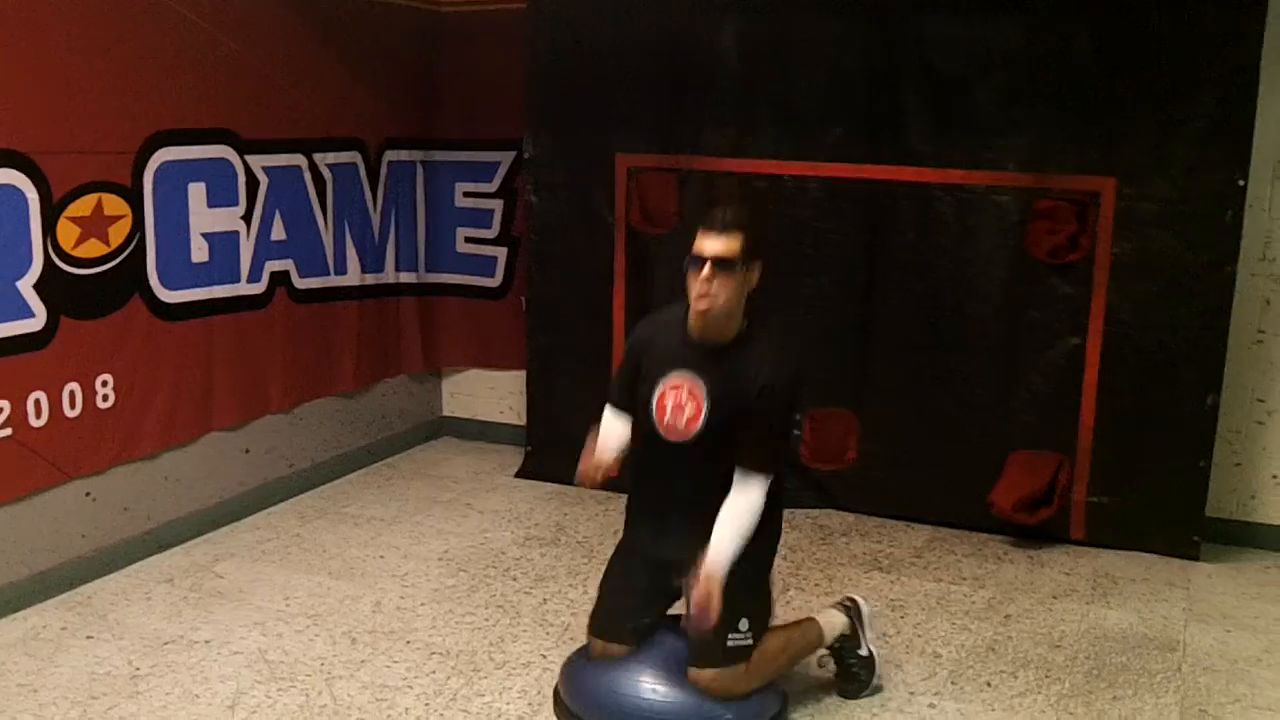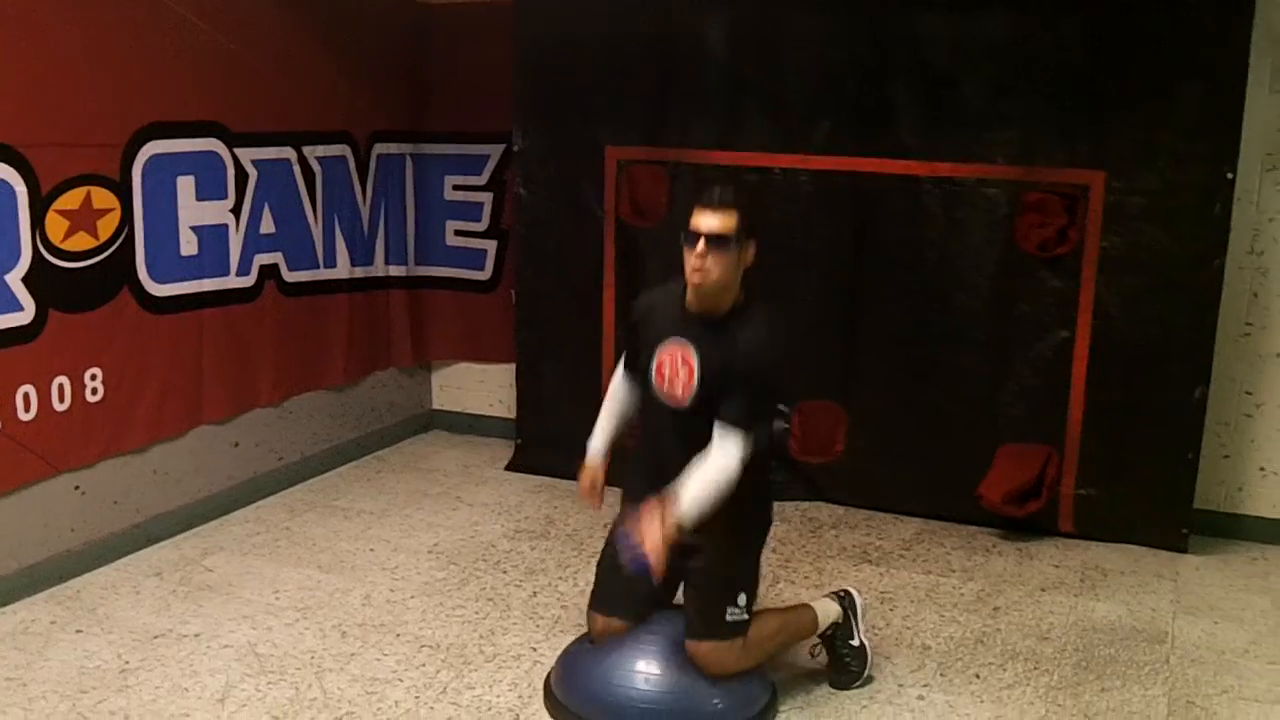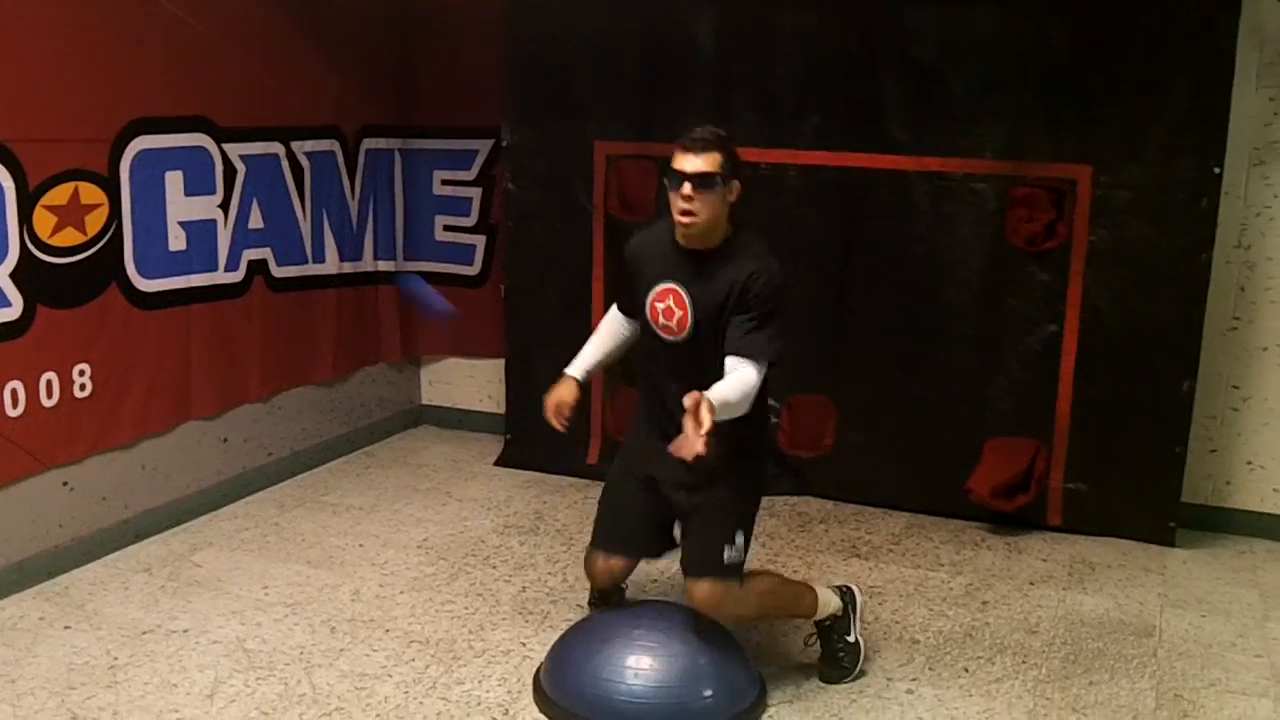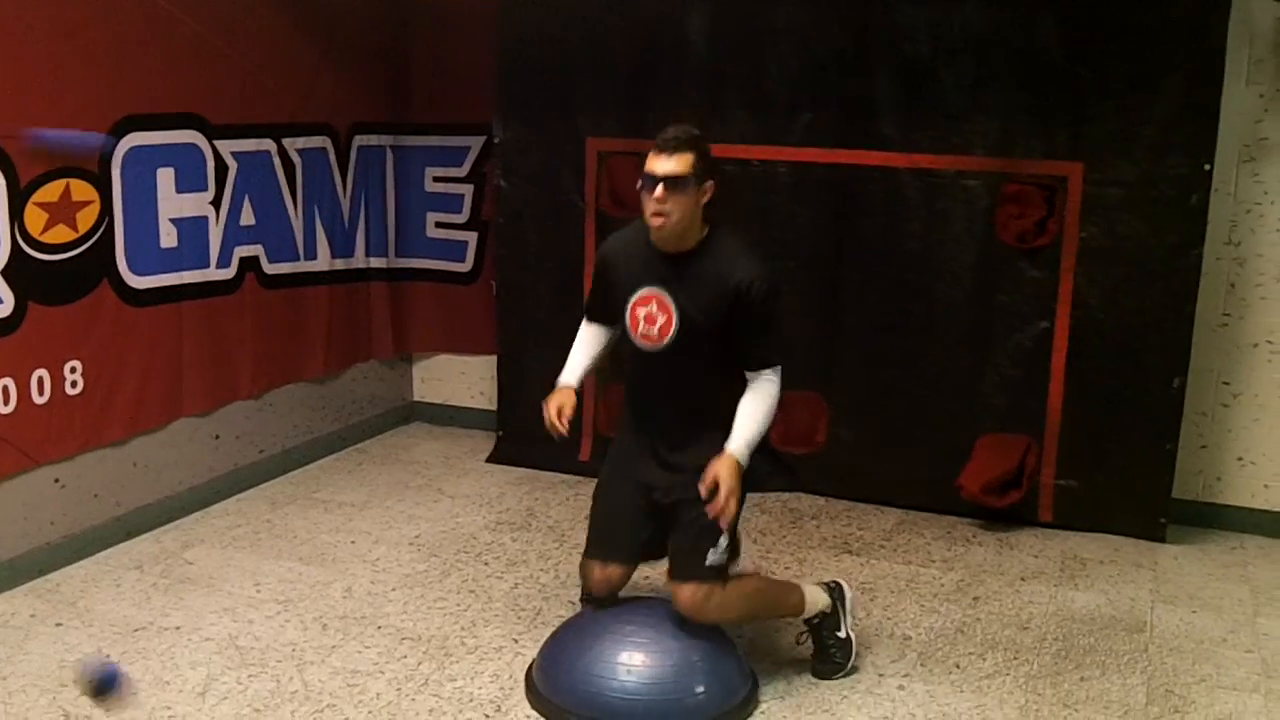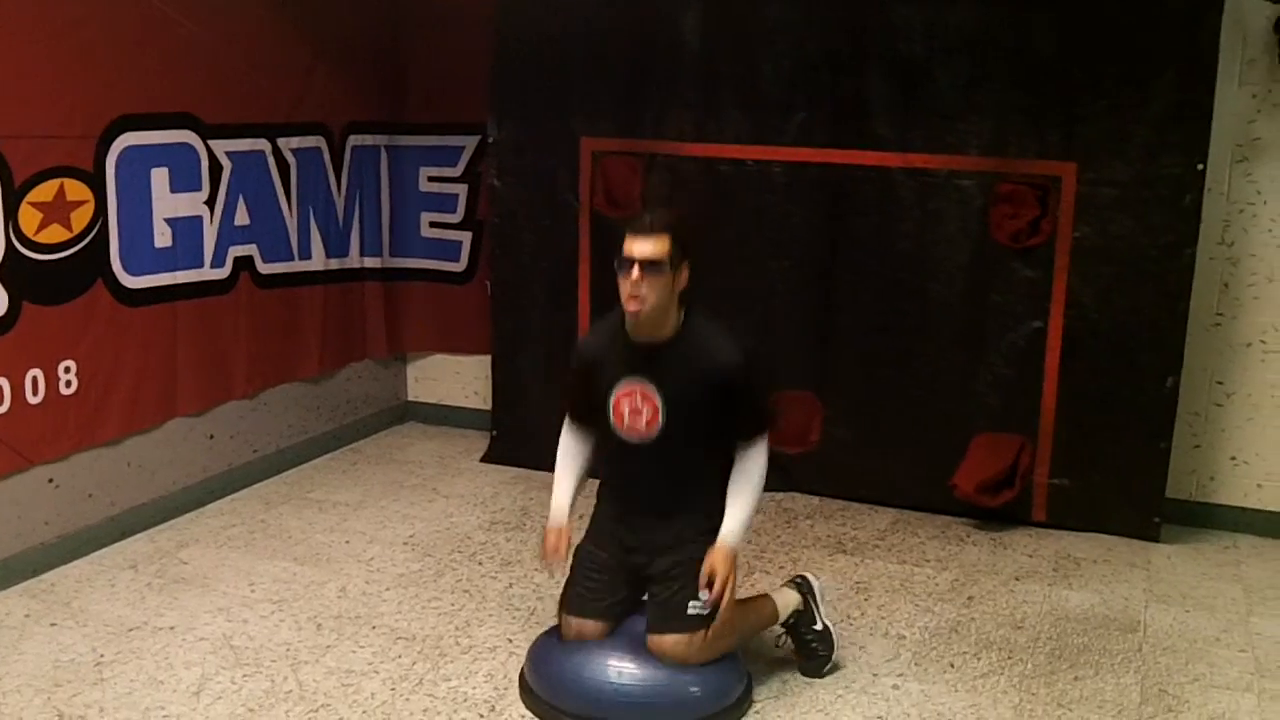
dt=0.2s
person 1, frame 1
left shoulder: (764, 372)
right shoulder: (652, 336)
left elbow: (750, 488)
right elbow: (621, 416)
left wrist: (715, 567)
right wrist: (604, 452)
left hip: (727, 531)
right hip: (652, 523)
left knee: (716, 678)
right knee: (605, 650)
left ankle: (839, 623)
right ankle: (656, 600)
person 1, frame 2
left shoulder: (752, 344)
right shoulder: (651, 309)
left elbow: (728, 452)
left wrist: (674, 515)
right wrist: (596, 451)
left hip: (724, 513)
right hip: (649, 495)
left knee: (714, 655)
right knee: (604, 629)
left ankle: (833, 614)
right ankle: (649, 590)
person 1, frame 3
left shoulder: (752, 274)
right shoulder: (644, 248)
left elbow: (745, 381)
left wrist: (709, 404)
right wrist: (574, 374)
left hip: (724, 452)
right hip: (648, 440)
left knee: (712, 595)
right knee: (604, 568)
left ankle: (833, 606)
right ankle: (609, 594)
person 1, frame 4
left shoulder: (738, 276)
right shoulder: (619, 253)
left elbow: (765, 379)
left wrist: (735, 456)
right wrist: (569, 383)
left hip: (708, 455)
right hip: (639, 443)
left knee: (696, 601)
right knee: (600, 578)
left ankle: (822, 603)
right ankle: (603, 602)
person 1, frame 5
left shoulder: (718, 360)
right shoulder: (595, 349)
left elbow: (753, 447)
right elbow: (578, 429)
left wrist: (729, 541)
right wrist: (559, 513)
left hip: (693, 520)
right hip: (619, 516)
left knee: (676, 647)
right knee: (578, 634)
left ankle: (794, 601)
right ankle: (631, 591)
